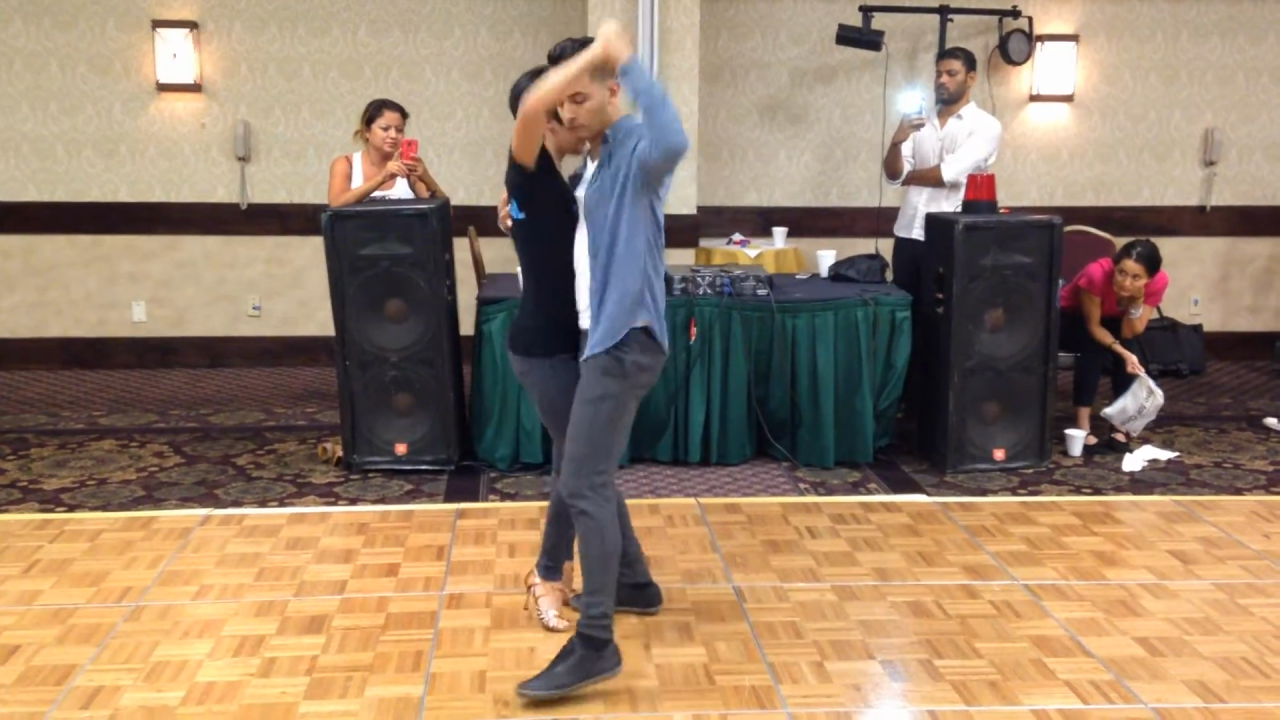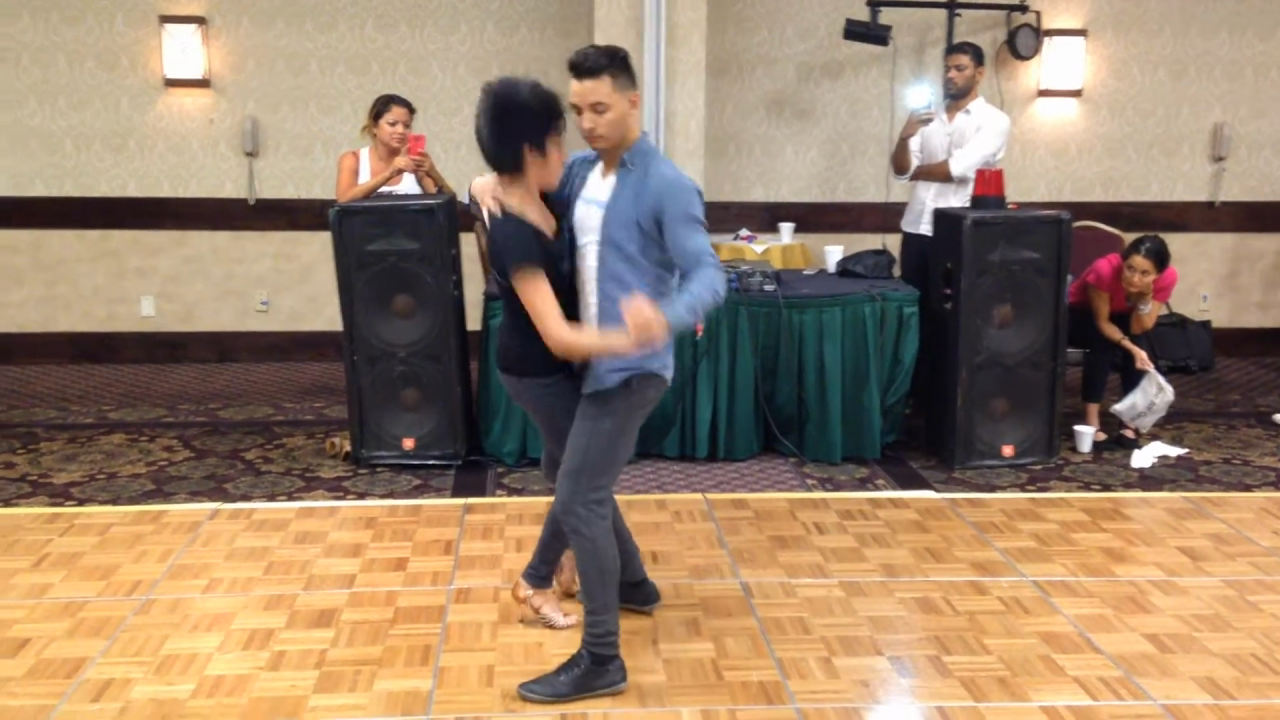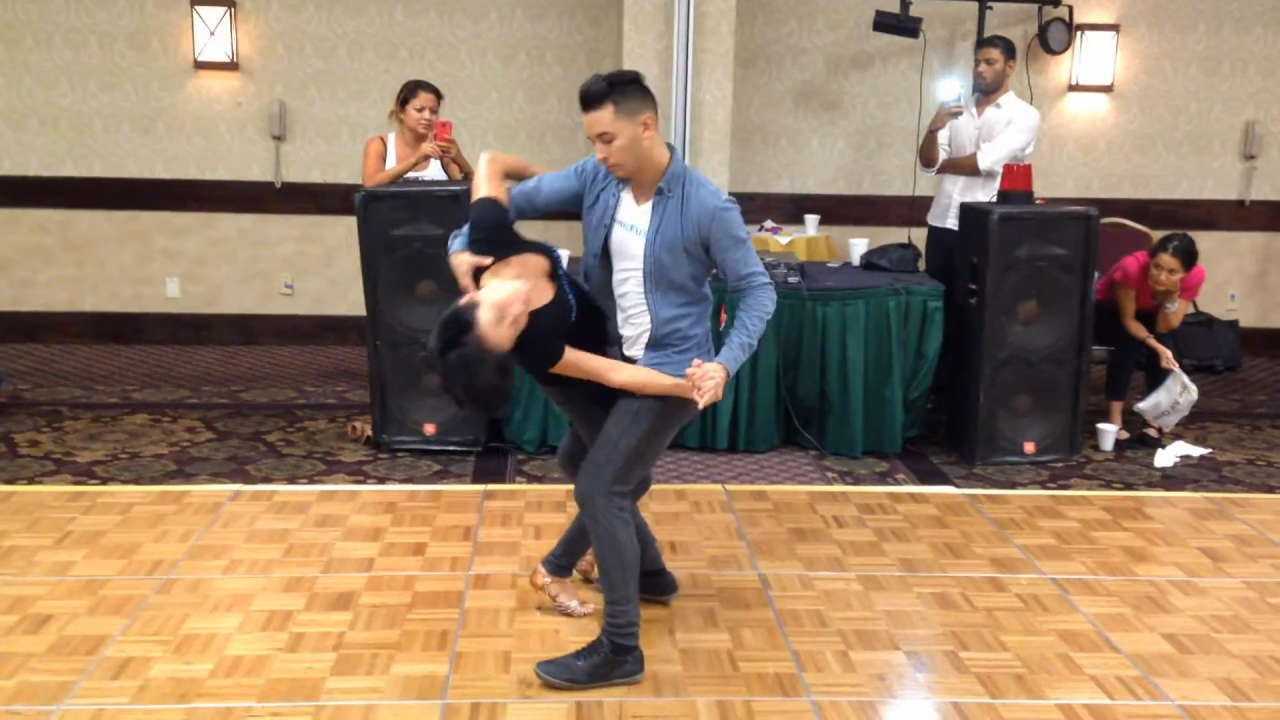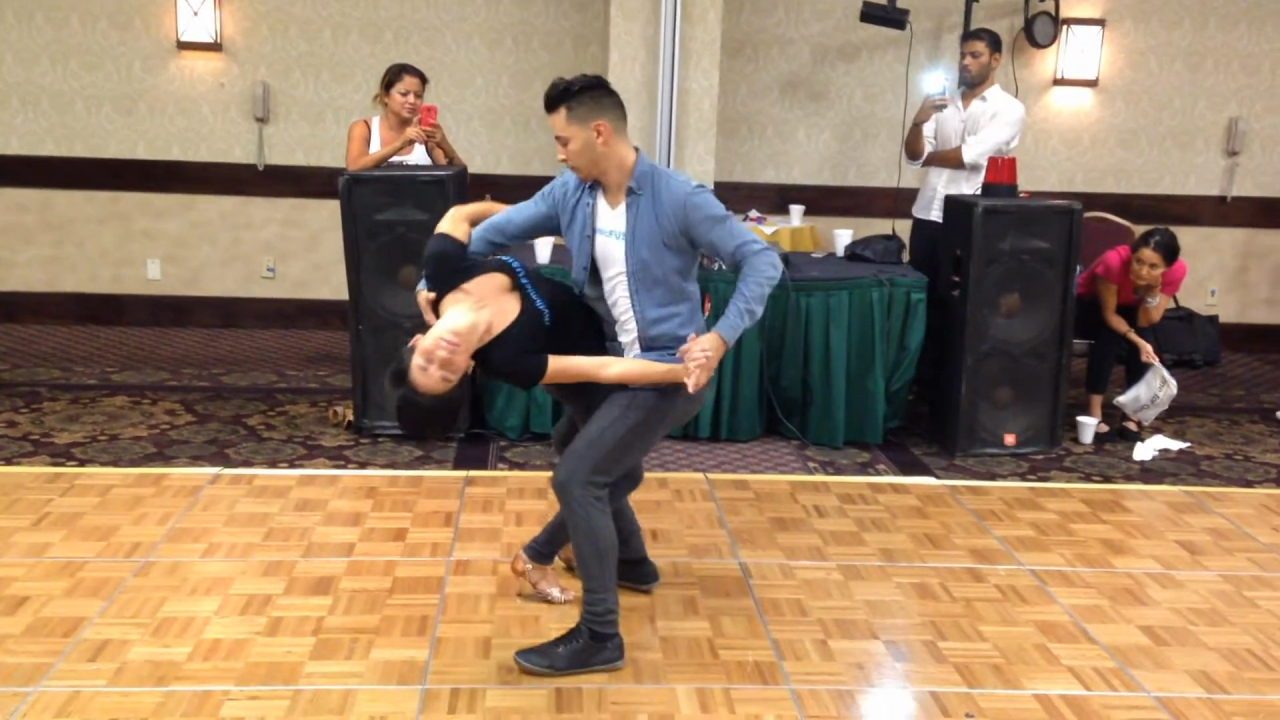
dt=0.4s
person 1, frame 1
left shoulder: (638, 148)
right shoulder: (593, 161)
left elbow: (676, 141)
left wrist: (628, 60)
left hip: (626, 338)
right hip: (601, 335)
left knee: (581, 483)
right knee: (593, 474)
left ankle: (595, 643)
right ankle: (634, 583)
person 1, frame 2
left shoulder: (665, 184)
right shoulder: (581, 170)
left elbow: (709, 276)
left wrist: (667, 317)
right wrist: (488, 185)
left hip: (630, 364)
right hip: (593, 357)
left knee: (577, 499)
right knee: (583, 485)
left ankle: (600, 660)
right ankle: (632, 583)
person 1, frame 3
left shoulder: (708, 208)
right shoulder: (596, 179)
left elbow: (757, 291)
right elbow: (520, 197)
left wrist: (724, 364)
right wrist: (465, 246)
left hip: (673, 369)
right hip: (618, 360)
left knee: (601, 489)
right knee: (580, 459)
left ankle: (619, 650)
right ankle: (646, 569)
person 1, frame 4
left shoulder: (680, 199)
right shoulder: (568, 194)
left elbow: (761, 261)
right elbow: (499, 229)
left wrist: (720, 336)
left hip: (670, 369)
right hip: (620, 361)
left knee: (577, 477)
right knee: (597, 464)
left ankle: (599, 637)
right ankle: (625, 554)
person 2, frame 1
left shoulder: (554, 175)
right shoulder: (529, 165)
right elbow: (530, 105)
left hip: (563, 341)
right hip: (543, 347)
left ankle: (560, 566)
right ankle: (548, 576)
person 2, frame 2
left shoulder: (528, 198)
right shoulder: (519, 237)
right elbow: (560, 339)
right wrist: (632, 338)
left hip: (536, 360)
right hip: (538, 369)
left knee: (565, 462)
right ankle: (536, 583)
person 2, frame 3
left shoulder: (487, 234)
right shoulder: (536, 346)
left elbow: (490, 162)
right elbow: (613, 374)
right wrist: (689, 387)
right hip: (579, 385)
right ankle: (554, 572)
person 2, frame 4
left shoulder: (442, 265)
right shoulder: (506, 359)
left elbow: (461, 214)
right elbow: (604, 369)
right wrist: (680, 372)
right ankle: (535, 560)
person 3, frame 1
left shoulder: (985, 125)
right shoulder: (920, 121)
left elbow: (950, 173)
right elbow: (892, 174)
left wrist: (909, 176)
right wrist: (896, 142)
right hip: (909, 233)
right knee: (906, 314)
right ankle: (907, 392)
person 3, frame 2
left shoulder: (993, 121)
right shoulder: (928, 116)
left elbow: (958, 168)
right elbow: (900, 170)
left wrist: (915, 170)
right wrist: (905, 137)
right hip: (917, 228)
right ankle: (915, 388)
person 3, frame 3
left shoulder: (1023, 115)
right shoulder: (958, 110)
left elbow: (985, 162)
right elbow: (927, 163)
left wrist: (943, 165)
right wrist: (933, 129)
right hip: (943, 222)
right ankle: (939, 384)
person 3, frame 4
left shoulder: (1009, 108)
right shoulder: (943, 102)
left elbow: (970, 155)
right elbow: (913, 155)
left wrist: (928, 158)
right wrist: (918, 122)
right hip: (927, 214)
right ankle: (921, 376)
person 4, frame 1
left shoulder: (1158, 282)
right shoulder: (1096, 274)
left elbow: (1129, 333)
right elbow: (1092, 326)
left wrist: (1137, 301)
right wrist: (1122, 353)
left hip: (1112, 321)
right hip: (1070, 320)
left knee: (1128, 344)
right knee: (1094, 346)
left ankle: (1120, 426)
right ankle: (1082, 427)
person 4, frame 2
left shoulder: (1167, 278)
right shoulder: (1105, 270)
left elbow: (1138, 330)
right elbow: (1101, 322)
left wrist: (1145, 297)
right wrist: (1131, 348)
left hip: (1121, 317)
right hip: (1080, 316)
left knee: (1138, 342)
right knee: (1103, 342)
left ankle: (1129, 422)
right ankle: (1091, 423)
person 4, frame 3
left shoulder: (1195, 276)
right shoulder: (1132, 267)
left elbow: (1164, 328)
right elbow: (1127, 320)
left wrist: (1172, 295)
right wrist: (1157, 347)
left hip: (1147, 316)
right hip: (1106, 314)
left knee: (1163, 339)
right knee: (1128, 340)
left ankle: (1153, 421)
right ankle: (1114, 421)
person 4, frame 4
left shoulder: (1177, 271)
right shoulder: (1114, 261)
left elbow: (1145, 322)
right elbow: (1108, 314)
left wrist: (1154, 289)
right wrist: (1137, 341)
left hip: (1129, 309)
right hip: (1088, 307)
left knee: (1143, 334)
right knee: (1109, 334)
left ankle: (1132, 415)
right ankle: (1094, 414)
